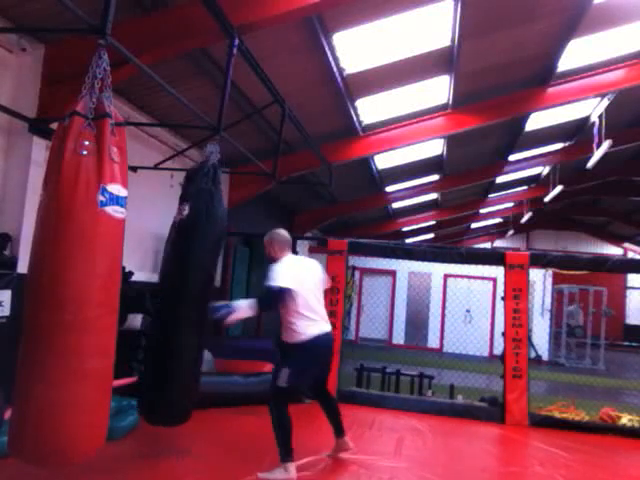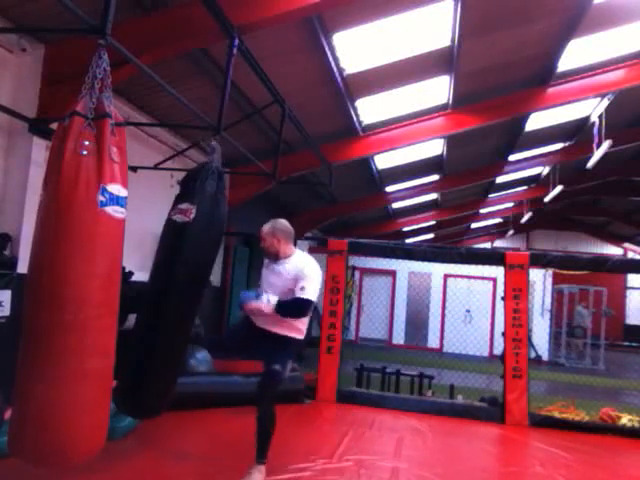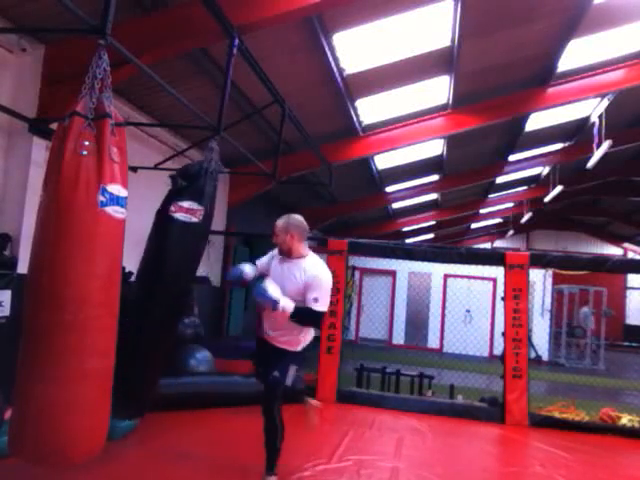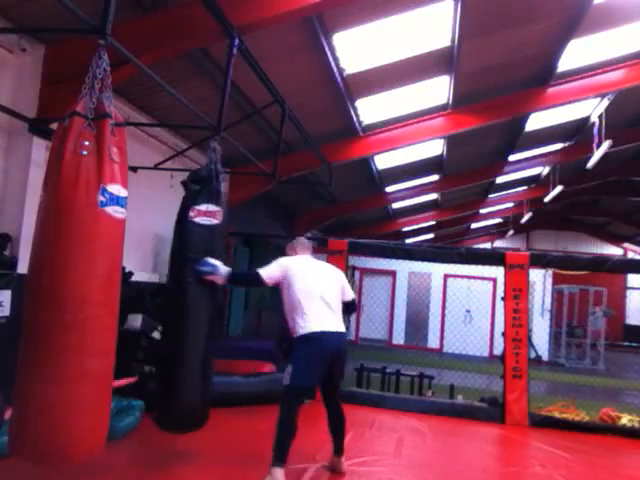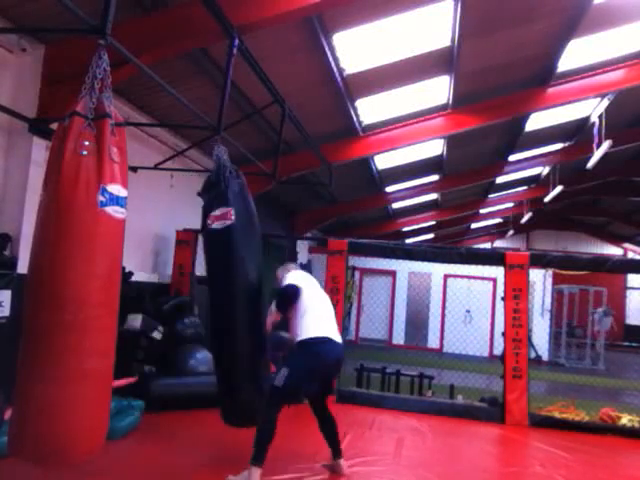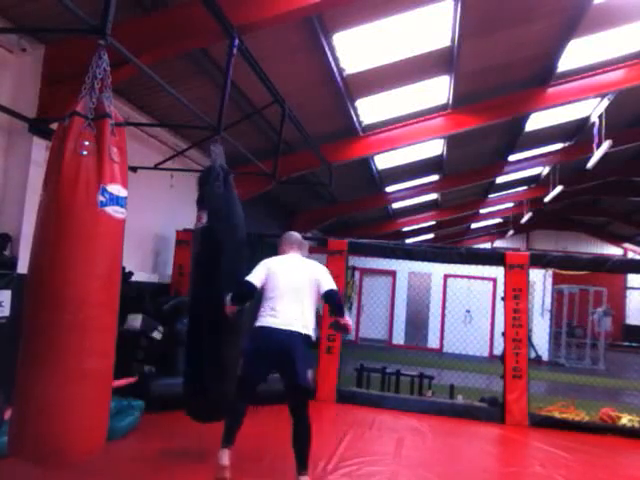
dt=0.5s
person 1, frame 1
left shoulder: (282, 268)
right shoulder: (311, 264)
left elbow: (276, 297)
left wrist: (240, 308)
left hip: (304, 344)
right hip: (324, 338)
left knee: (278, 400)
right knee: (320, 390)
right ankle: (341, 439)
person 1, frame 2
left shoulder: (307, 268)
right shoulder: (271, 258)
left elbow: (303, 307)
left wrist: (266, 303)
right wrist: (254, 302)
left hip: (285, 339)
right hip: (257, 326)
left knee: (265, 398)
right knee: (219, 348)
person 1, frame 3
left shoulder: (317, 273)
right shoulder: (277, 255)
left elbow: (316, 319)
right elbow: (255, 270)
left wrist: (281, 304)
right wrist: (243, 273)
left hip: (289, 346)
right hip: (267, 335)
left knee: (270, 406)
right knee: (264, 376)
right ankle: (304, 399)
person 1, frame 4
left shoulder: (287, 264)
right shoulder: (334, 271)
left elbow: (254, 278)
right elbow: (352, 306)
left wrist: (223, 273)
left hip: (311, 340)
right hip: (338, 339)
left knee: (290, 406)
right knee: (332, 400)
right ankle: (338, 459)
person 1, frame 5
left shoulder: (294, 276)
right shoulder: (319, 291)
left elbow: (289, 292)
left wrist: (273, 313)
right wrist: (289, 340)
left hip: (313, 347)
right hip: (335, 350)
left knee: (273, 403)
right knee: (319, 405)
right ankle: (338, 461)
person 1, frame 6
left shoulder: (269, 264)
right shoulder: (317, 269)
left elbow: (246, 290)
right elbow: (333, 300)
left wrist: (230, 303)
right wrist: (342, 318)
left hip: (265, 335)
right hip: (299, 340)
left knee: (243, 395)
right knee: (299, 410)
left ankle: (225, 454)
